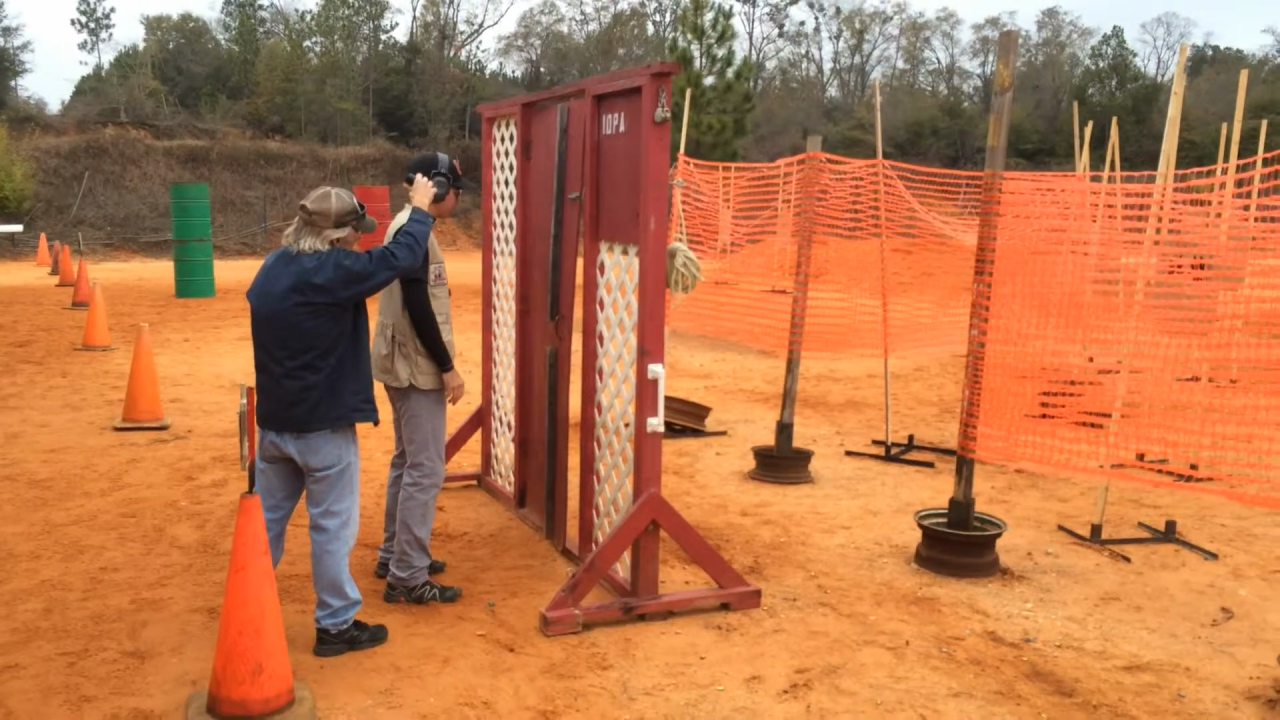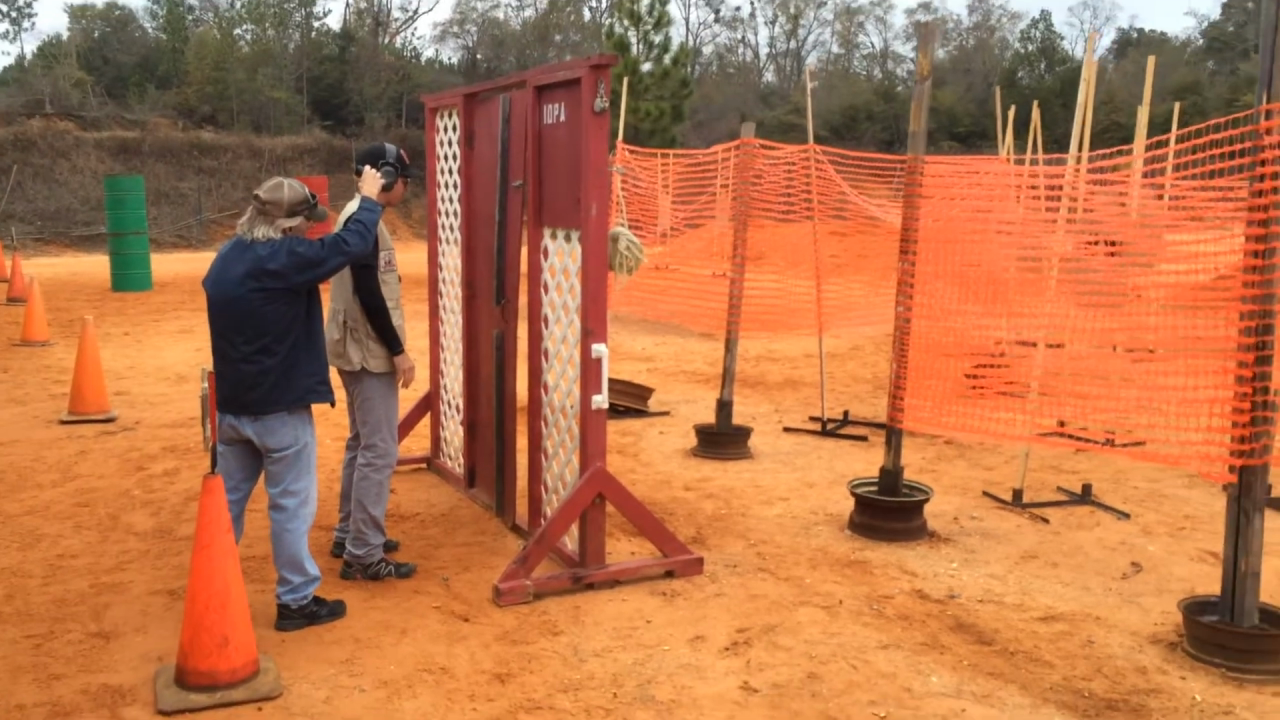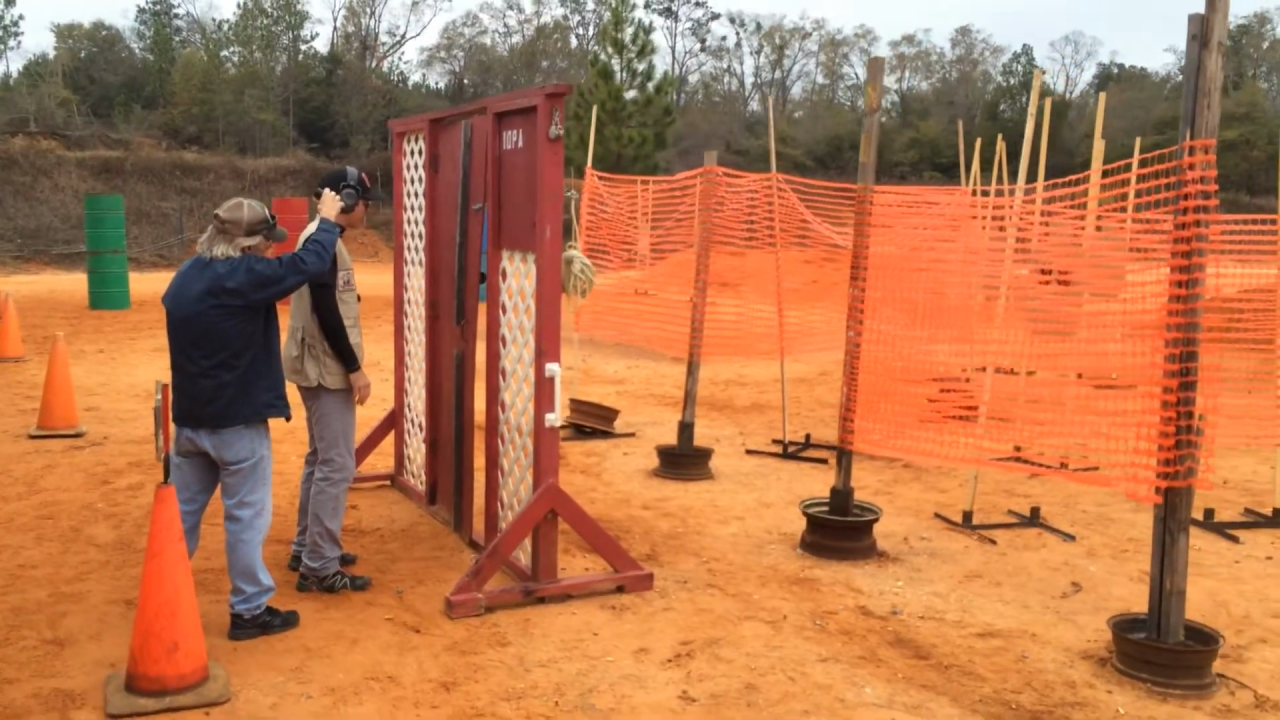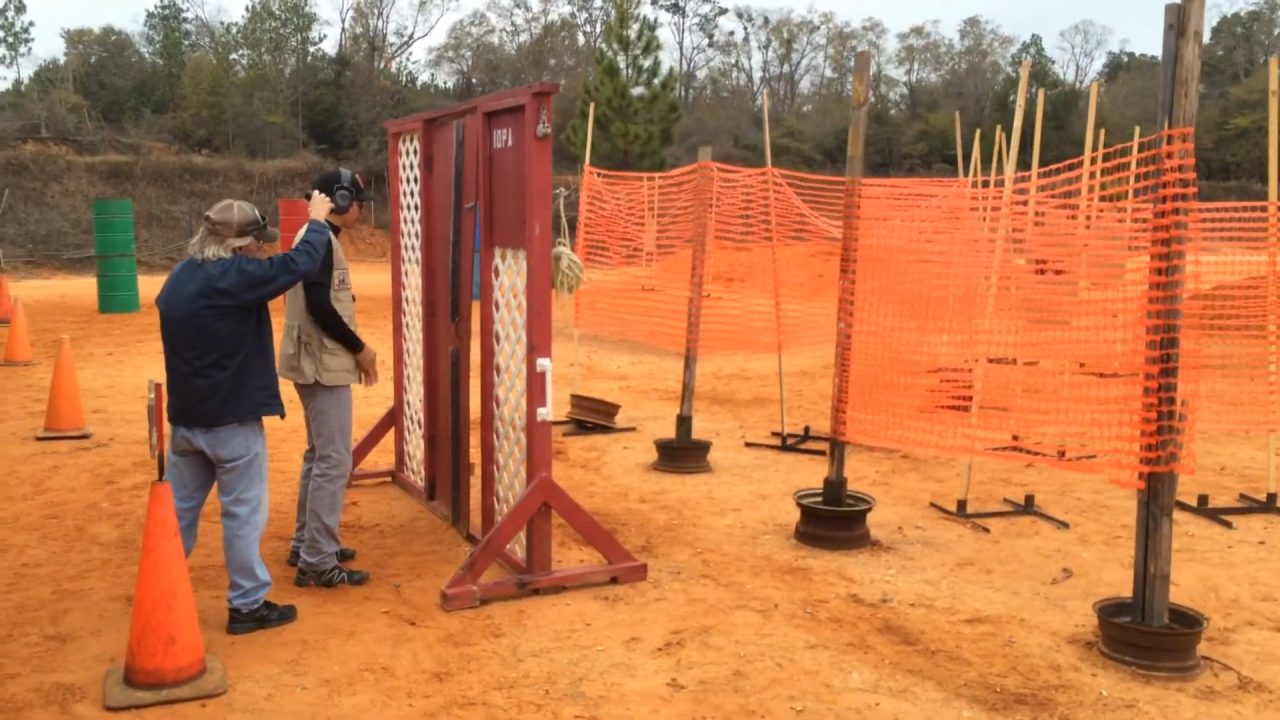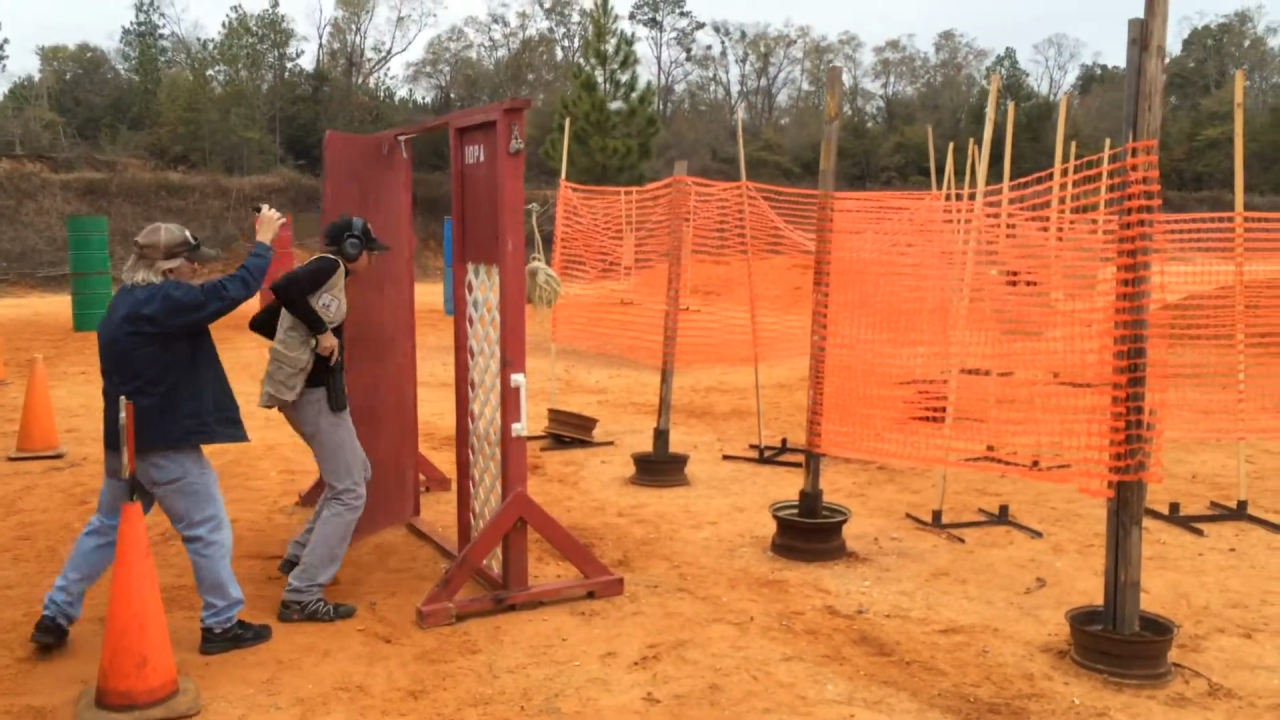
dt=0.7s
person 1, frame 1
left shoulder: (271, 268)
right shoulder: (333, 272)
right elbow: (400, 257)
right wrist: (419, 209)
left hip: (274, 420)
right hip: (324, 425)
left knee: (266, 520)
right knee: (332, 527)
right ankle: (336, 625)
person 1, frame 2
left shoulder: (226, 257)
right shoulder: (287, 258)
right elbow: (352, 243)
right wrist: (369, 199)
left hip: (232, 404)
right hip: (280, 407)
left knee: (226, 500)
right knee: (291, 505)
right ankle: (296, 601)
person 1, frame 3
left shoulder: (186, 276)
right shoulder: (245, 276)
right elbow: (310, 263)
right wrist: (327, 221)
left hip: (190, 417)
right hip: (238, 421)
left knee: (182, 511)
right knee: (246, 516)
right ankle: (250, 611)
person 1, frame 4
left shoulder: (178, 277)
right shoulder: (236, 277)
right elbow: (301, 262)
right wrist: (317, 220)
left hip: (186, 417)
right hip: (232, 419)
left knee: (179, 509)
right knee: (243, 512)
right ankle: (247, 605)
person 1, frame 5
left shoulder: (123, 303)
right shoulder: (169, 301)
right elbow: (239, 287)
right wrist: (264, 239)
left hip: (122, 442)
right hip: (169, 445)
left knee: (104, 528)
right knee: (208, 532)
left ankle: (55, 616)
right ankle: (222, 624)
person 2, frame 1
left shoulder: (409, 226)
right elbow: (417, 306)
left wrist: (439, 365)
right wrist: (447, 367)
left hip: (407, 365)
right hip: (416, 368)
left knee: (408, 462)
right knee: (426, 469)
left ankle: (395, 555)
right ankle: (407, 577)
person 2, frame 2
left shoulder: (359, 216)
right elbow: (367, 292)
left wrist: (390, 348)
right wrist: (398, 351)
left hip: (361, 350)
right hip: (370, 352)
left knee: (362, 444)
right knee: (379, 450)
left ankle: (349, 535)
right ankle: (363, 555)
person 2, frame 3
left shoulder: (320, 238)
right elbow: (325, 311)
left wrist: (348, 366)
right wrist: (354, 368)
left hip: (320, 368)
right hip: (327, 369)
left knee: (321, 459)
right knee: (337, 465)
left ankle: (308, 548)
right ankle: (319, 566)
person 2, frame 4
right shoulder: (321, 240)
right elbow: (319, 306)
left wrist: (352, 350)
right wrist: (360, 349)
left hip: (315, 364)
right hip: (323, 366)
left knee: (319, 457)
right knee: (333, 462)
left ankle: (306, 545)
right ankle: (318, 562)
person 2, frame 5
left shoulder: (314, 273)
right shoulder: (329, 267)
left elbow: (261, 321)
right elbow: (282, 287)
left wrist: (288, 341)
right wrist: (321, 332)
left hip: (305, 391)
right hip: (314, 393)
left knee: (352, 476)
right knee: (348, 494)
left ankle: (301, 553)
right ankle: (301, 595)
